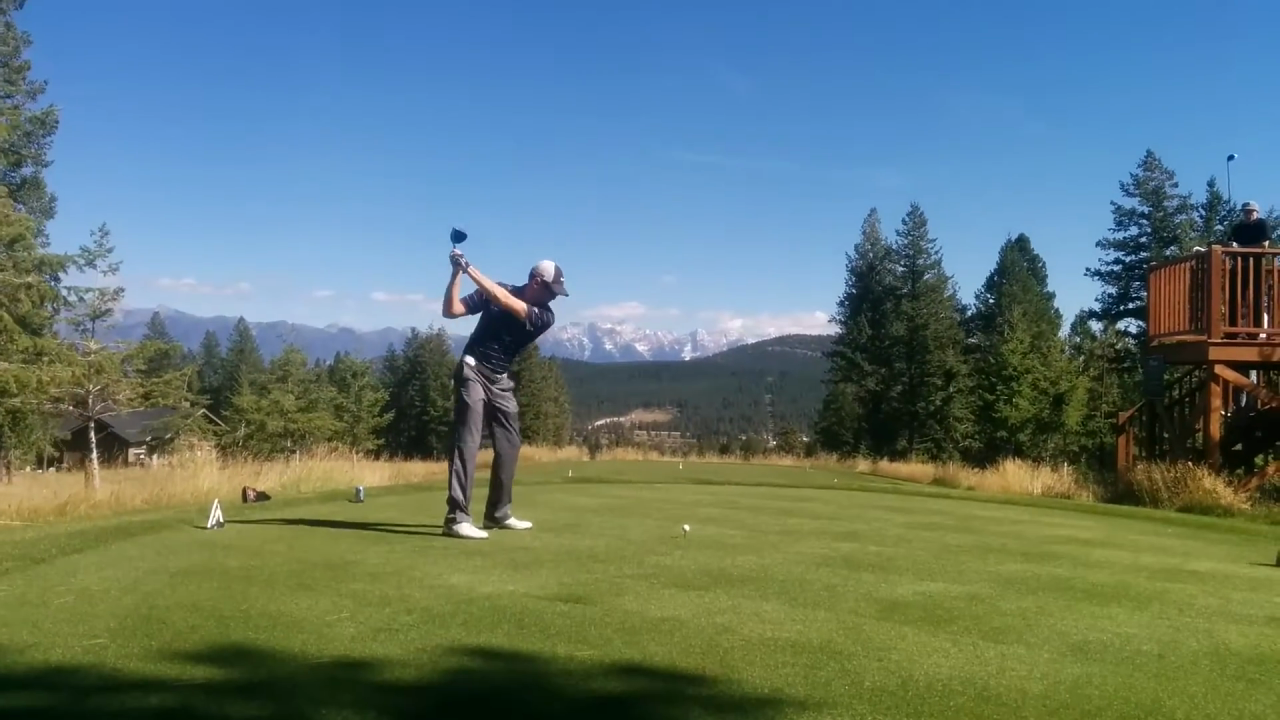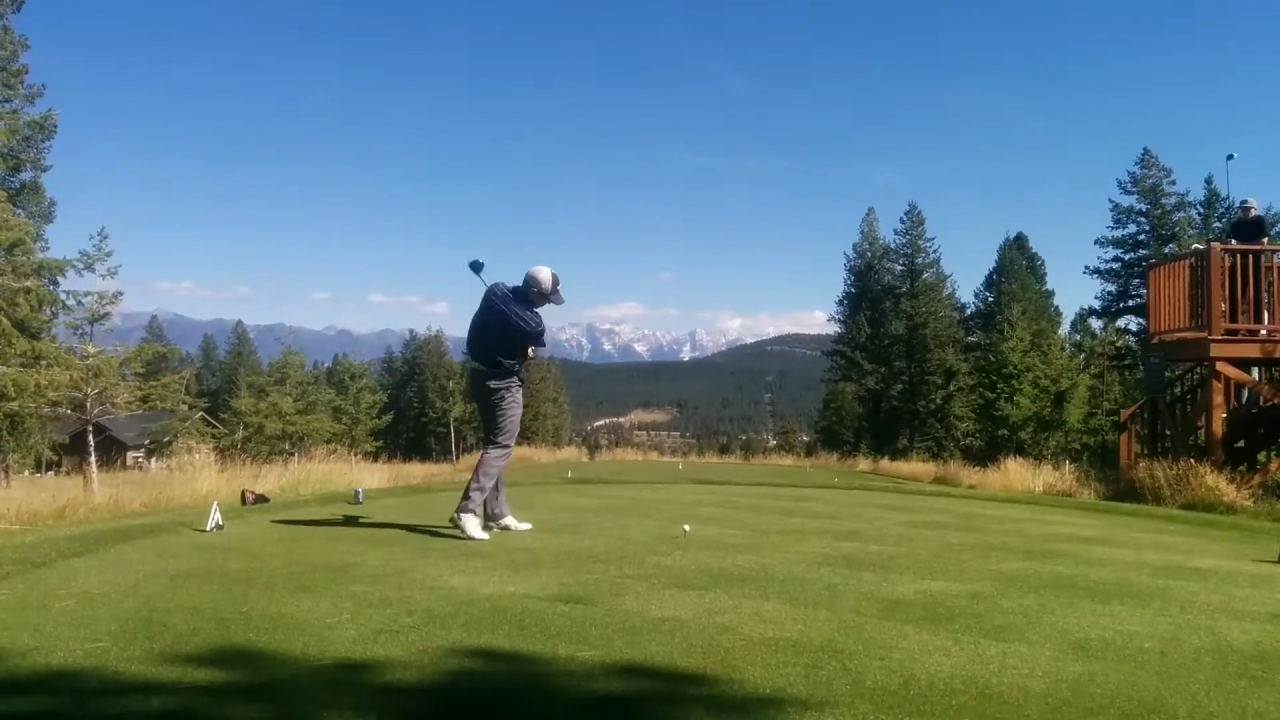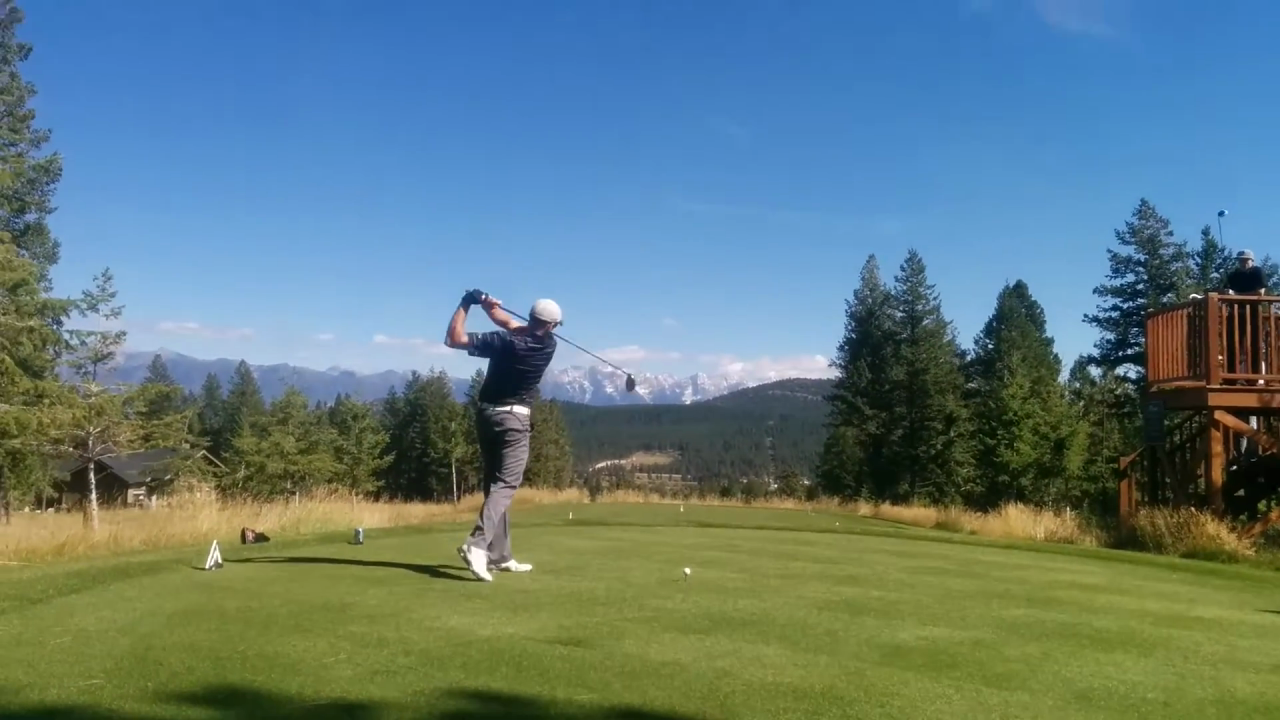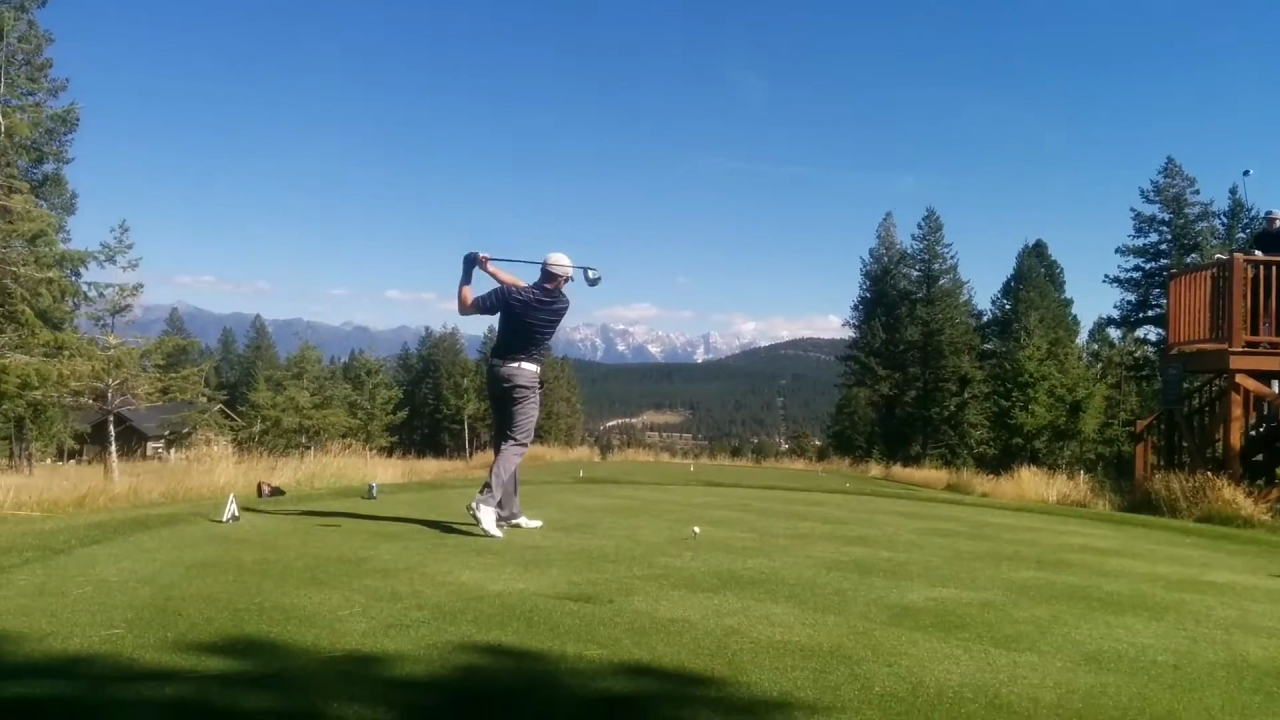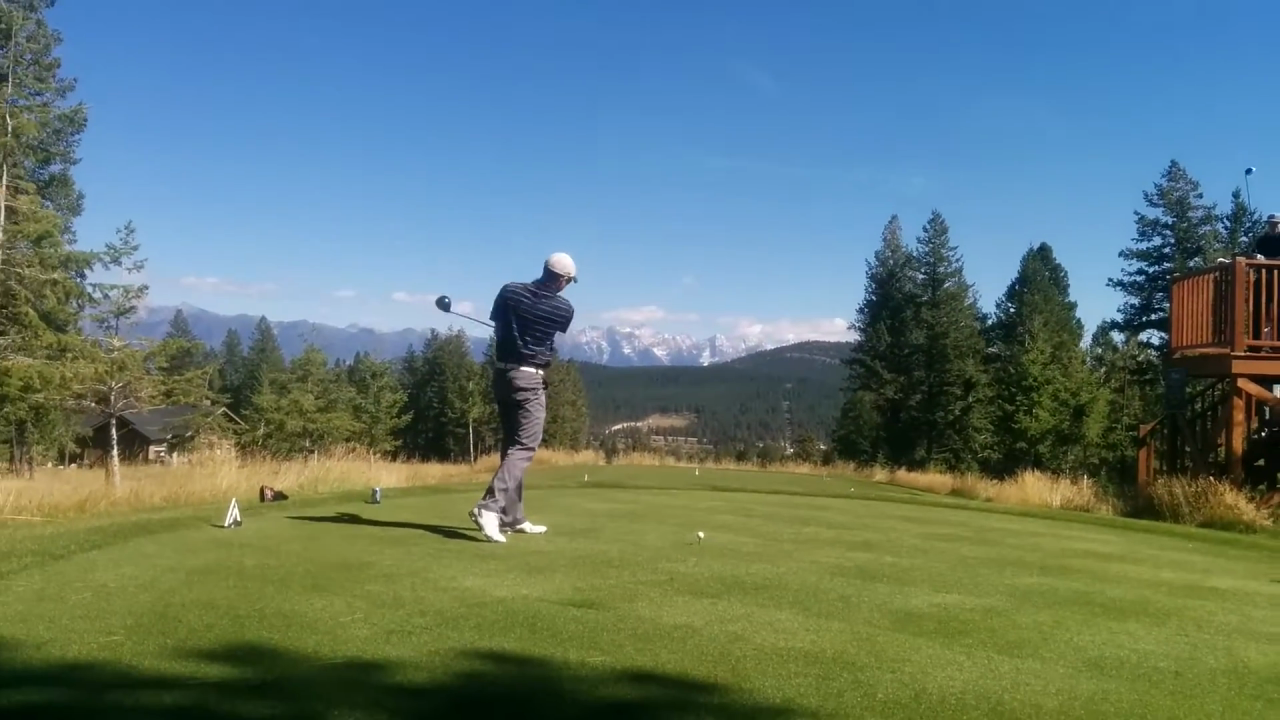
dt=0.3s
person 1, frame 1
left shoulder: (544, 316)
right shoulder: (497, 291)
left elbow: (506, 302)
right elbow: (450, 311)
left wrist: (471, 271)
right wrist: (457, 273)
left hip: (501, 380)
right hip: (473, 372)
left knee: (508, 447)
right knee: (467, 444)
left ankle: (498, 513)
right ankle: (457, 518)
person 1, frame 2
left shoulder: (497, 290)
right shoulder: (532, 322)
right elbow: (533, 349)
right wrist: (526, 350)
left hip: (478, 375)
right hip: (502, 382)
left knee: (496, 444)
right knee: (499, 447)
left ankle: (497, 514)
right ankle: (467, 511)
person 1, frame 3
left shoulder: (503, 342)
right shoulder: (549, 346)
left elbow: (453, 339)
right elbow: (512, 325)
left wrist: (466, 303)
right wrist: (490, 304)
left hip: (486, 416)
right hip: (514, 420)
left knee: (494, 484)
right knee: (505, 486)
left ankle: (498, 556)
right ankle: (477, 544)
person 1, frame 4
left shoulder: (509, 295)
right shoulder: (562, 304)
left elbow: (465, 307)
left wrist: (468, 271)
right wrist: (489, 267)
left hip: (497, 372)
right hip: (524, 376)
left knee: (504, 441)
right knee: (517, 443)
left ankle: (509, 512)
right ankle: (486, 501)
person 1, frame 5
left shoulder: (508, 292)
right shoulder: (565, 309)
left hip: (502, 375)
right hip: (529, 379)
left knee: (513, 445)
right knee: (524, 447)
left ankle: (512, 517)
right ankle: (489, 507)
